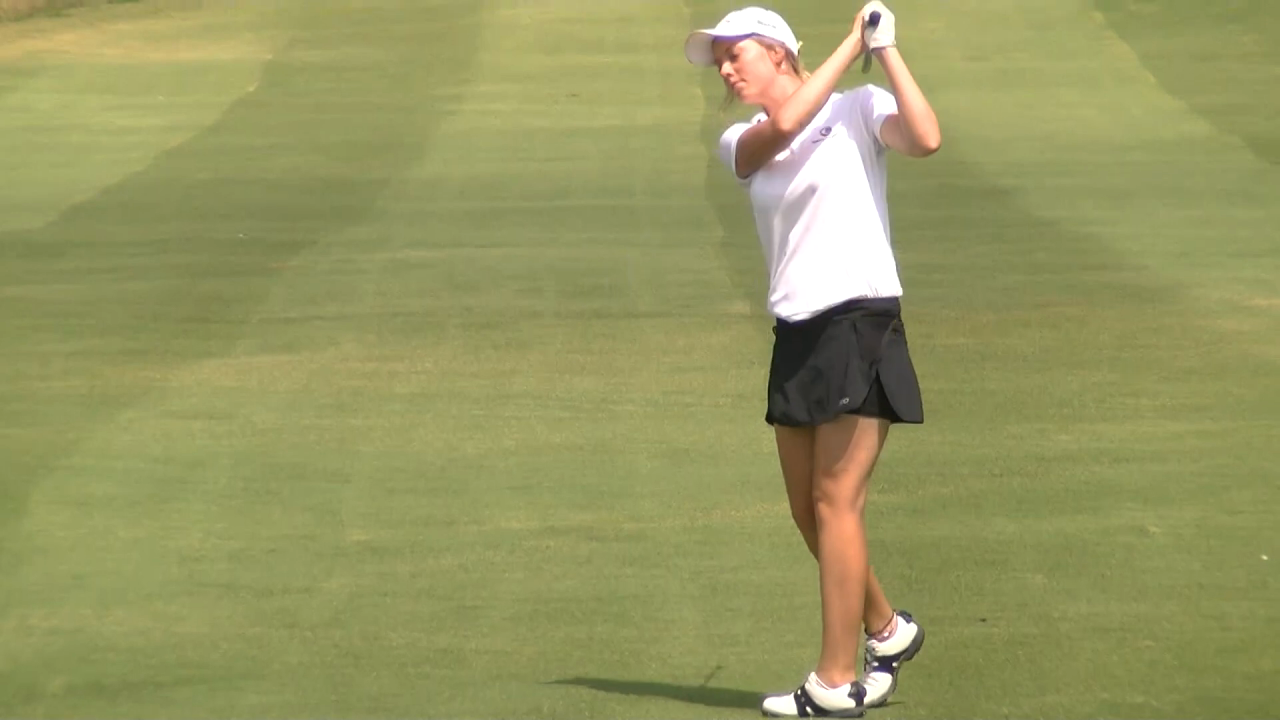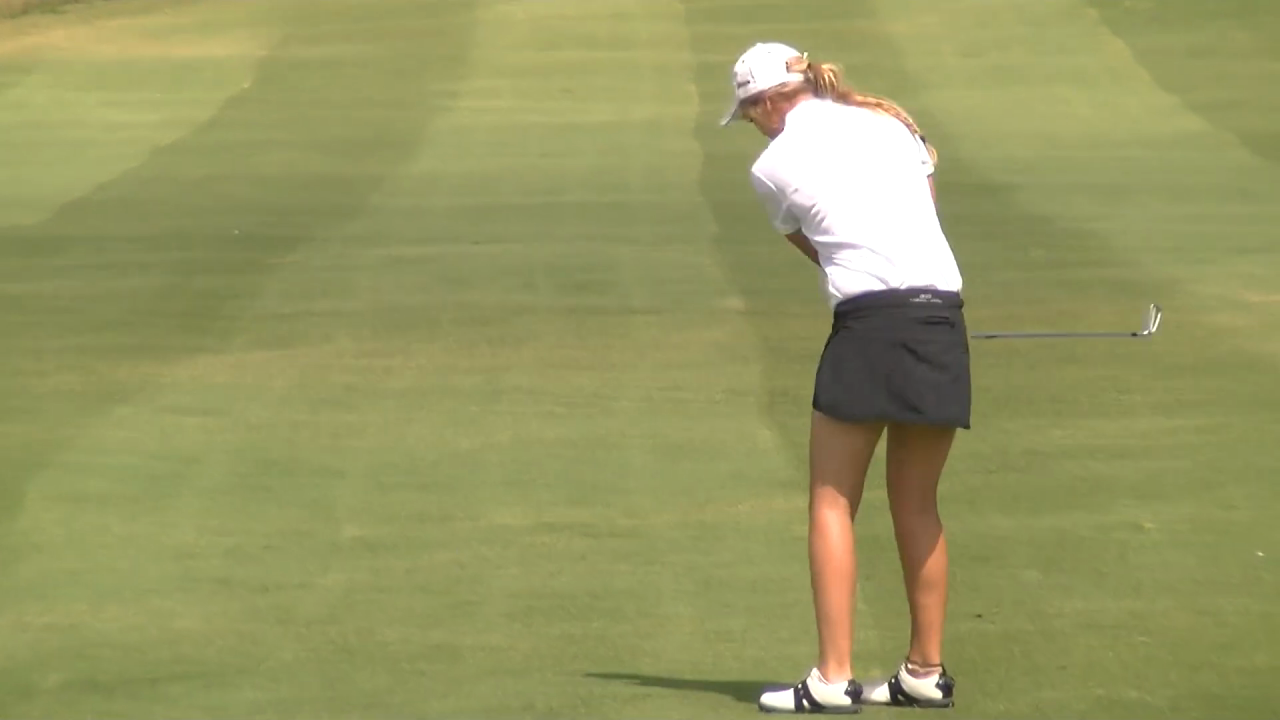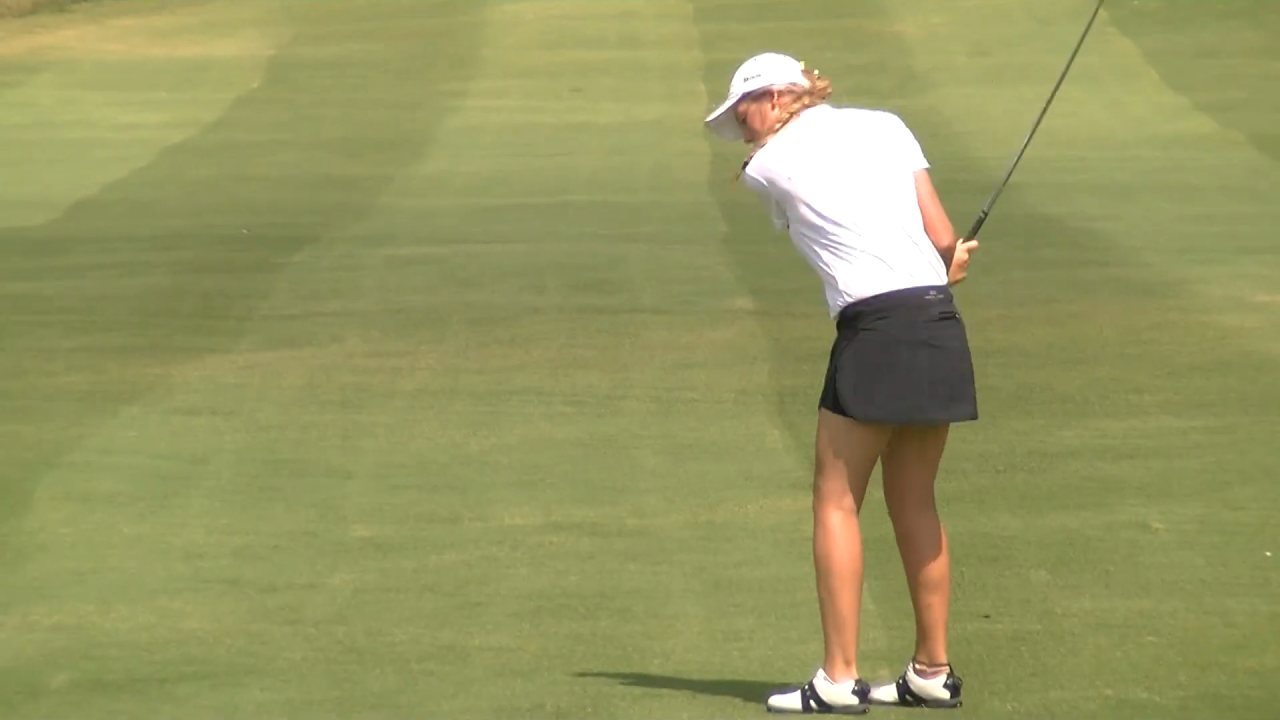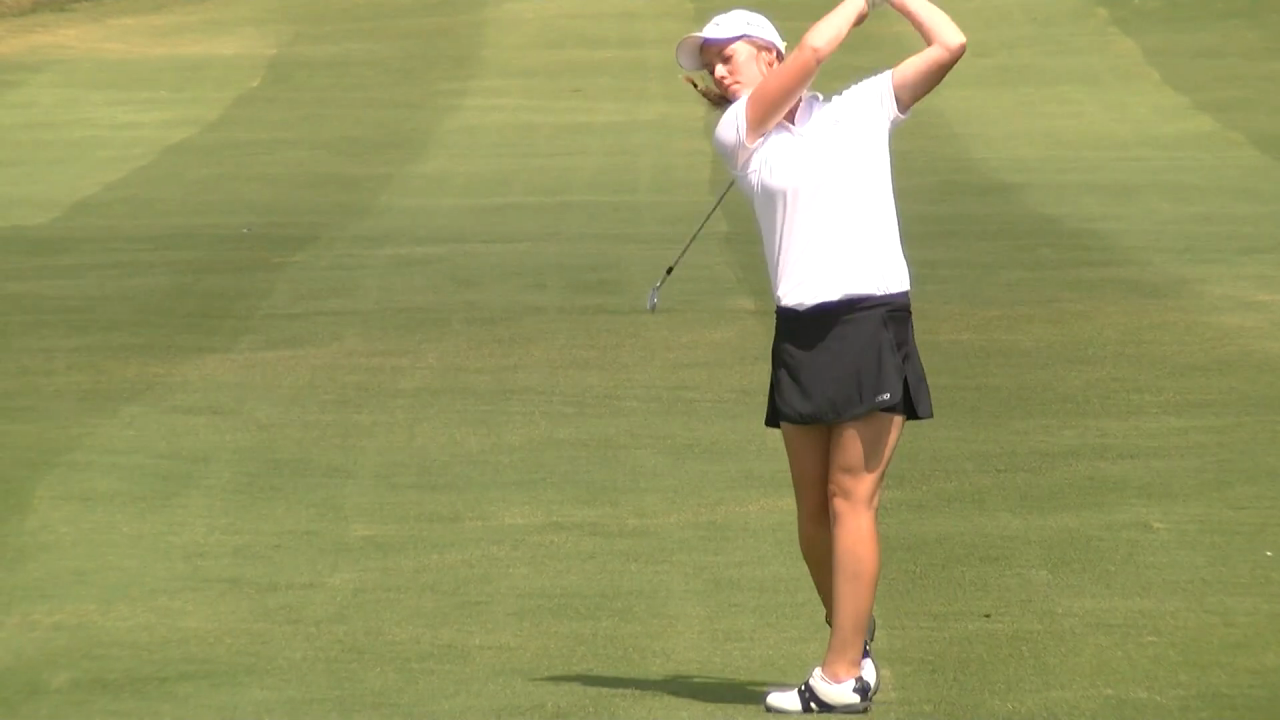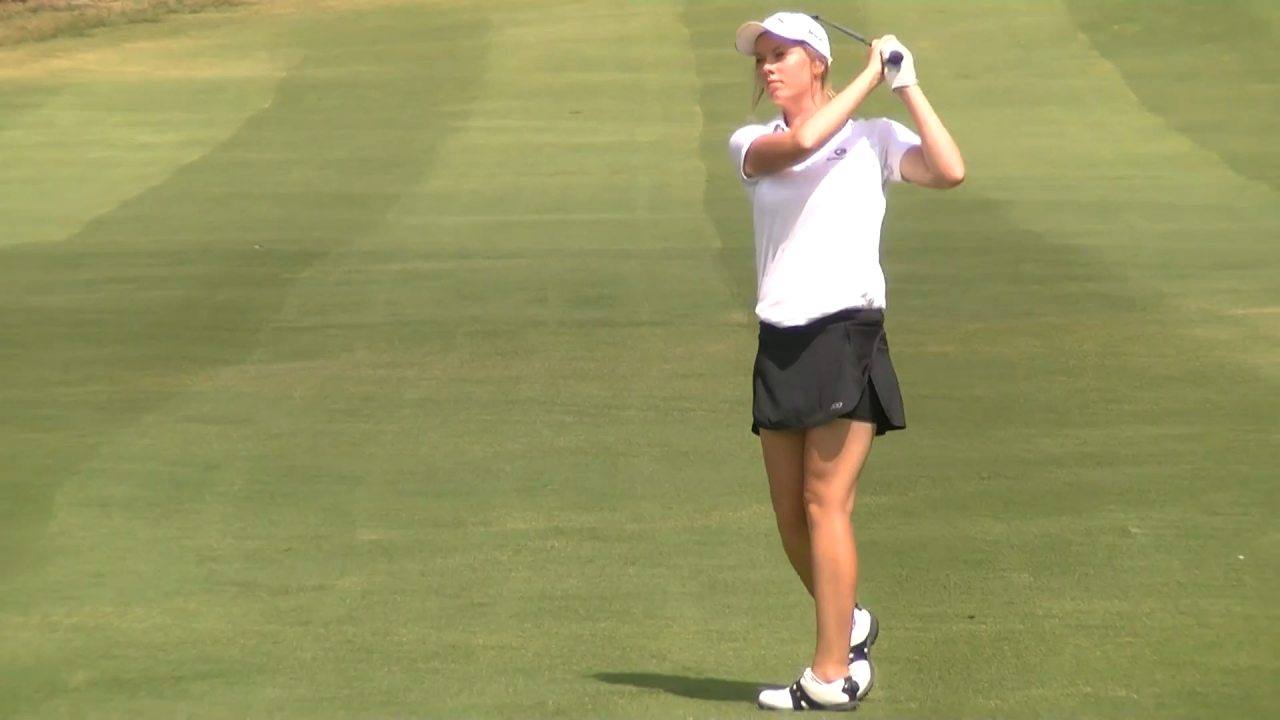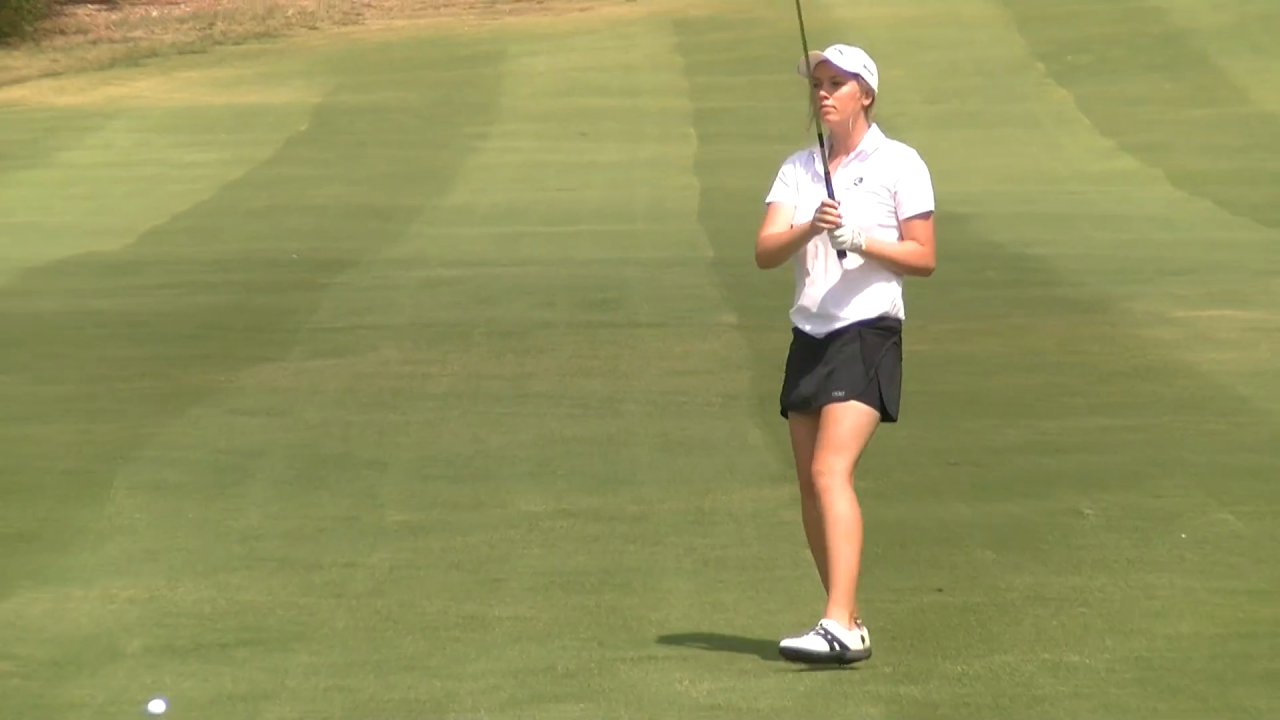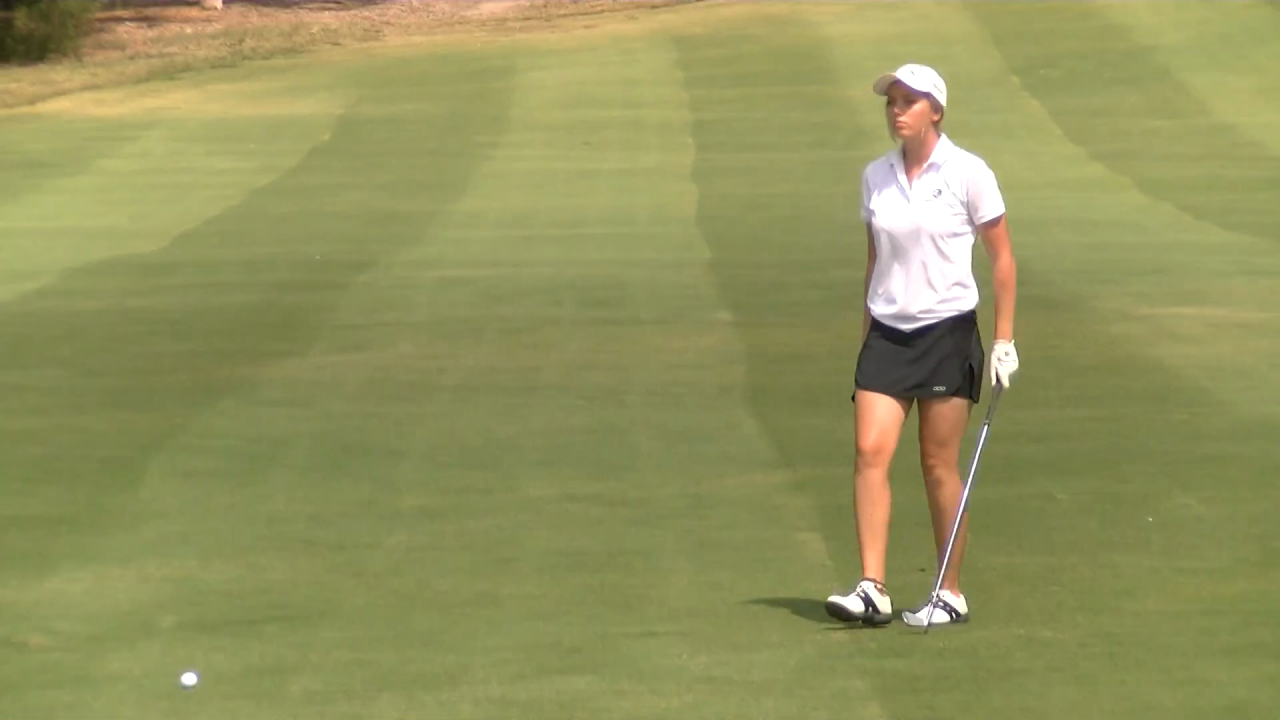
dt=0.7s
person 1, frame 1
left shoulder: (861, 105)
right shoulder: (739, 142)
left elbow: (926, 140)
right elbow: (783, 126)
left hip: (859, 325)
right hip: (796, 336)
left knee: (836, 504)
right knee: (812, 509)
right ankle: (884, 628)
person 1, frame 2
left shoulder: (769, 170)
right shoulder: (888, 121)
left hip: (870, 324)
right hip: (943, 318)
left knee: (832, 503)
right knee: (916, 505)
person 1, frame 3
left shoulder: (766, 165)
right shoulder: (880, 127)
right elbow: (941, 236)
right wrist: (952, 257)
left hip: (877, 329)
right hip: (937, 326)
left knee: (835, 504)
right knee: (913, 507)
person 1, frame 4
left shoulder: (861, 106)
right shoulder: (734, 132)
left hip: (874, 323)
right hip: (800, 334)
left knee: (850, 500)
right knee: (812, 507)
right ankle: (849, 636)
person 1, frame 5
left shoulder: (876, 138)
right shoulder: (749, 145)
left elbow: (951, 173)
right elbow: (803, 138)
left wrist: (908, 84)
right wrist: (870, 71)
left hip: (846, 335)
right hip: (779, 343)
left knee: (826, 506)
right knee: (791, 515)
left ankle: (830, 677)
right ankle: (848, 627)
person 1, frame 6
left shoulder: (900, 163)
right shoulder: (796, 168)
left elbow: (924, 256)
right elbow: (766, 249)
left wrist: (859, 243)
right wrist: (807, 229)
left hip: (867, 339)
right hip: (808, 341)
left knee: (830, 476)
right knee: (811, 488)
left ankle: (839, 620)
right ankle: (842, 625)
person 1, frame 7
left shoulder: (969, 173)
right shoulder: (875, 176)
left elbow: (1003, 258)
left wrist: (1005, 339)
right wrist: (866, 330)
left hip: (947, 333)
right hip: (886, 335)
left knee: (938, 467)
right knee: (869, 454)
left ankle: (951, 594)
right ankle: (872, 588)
